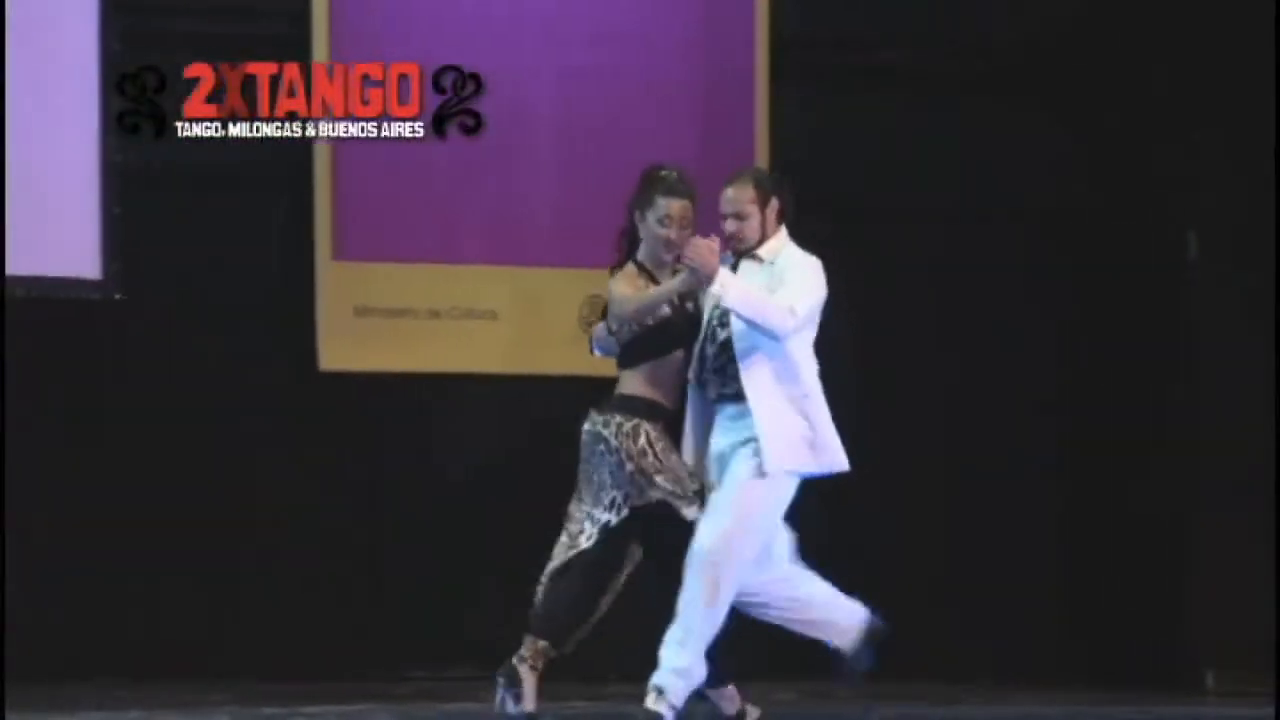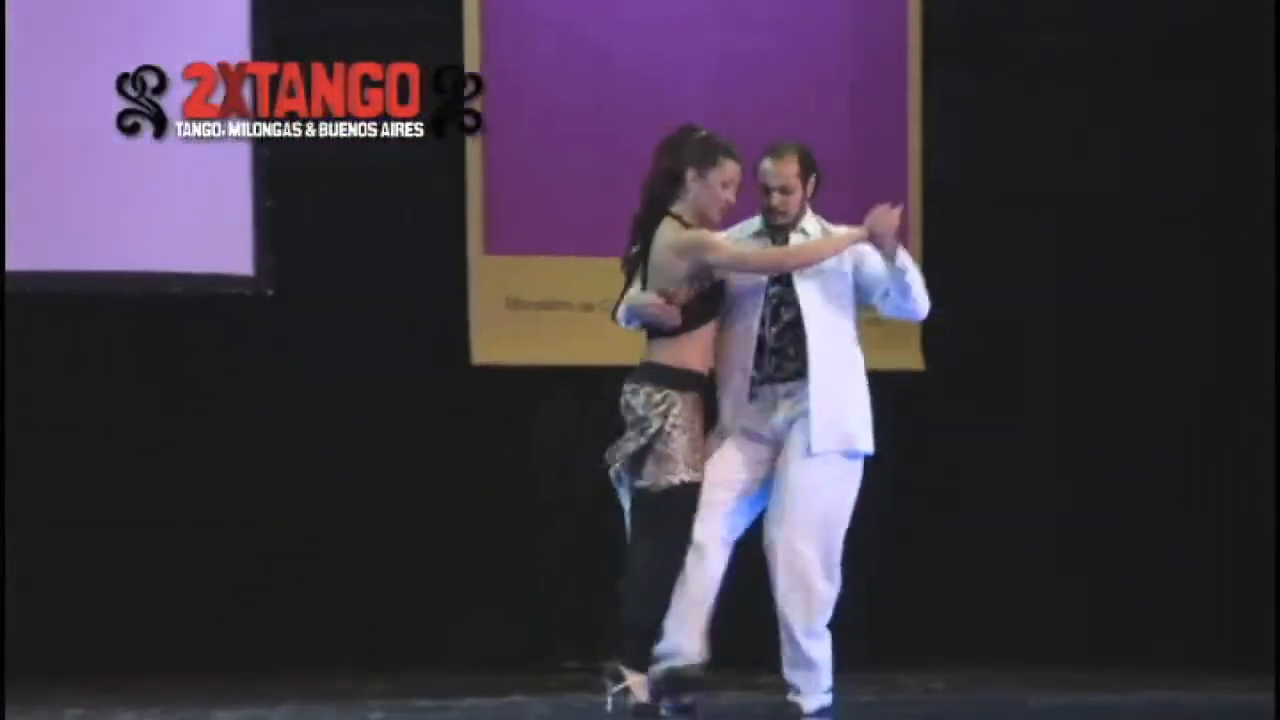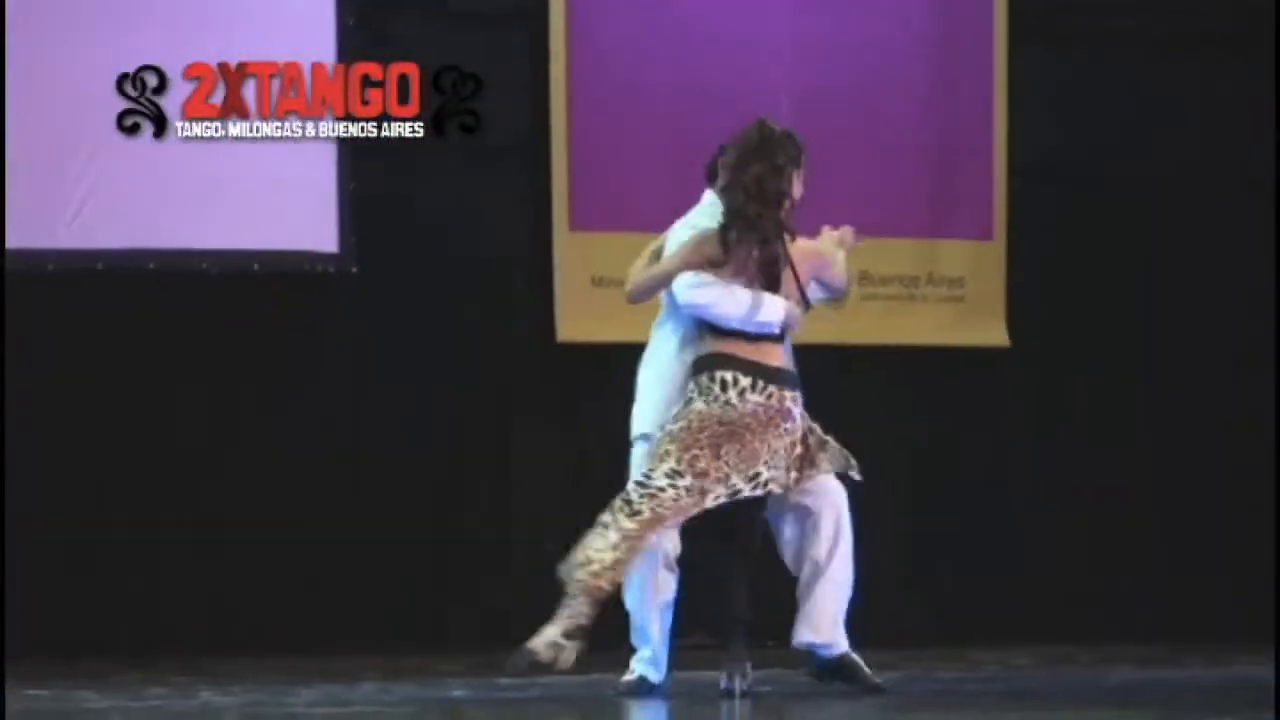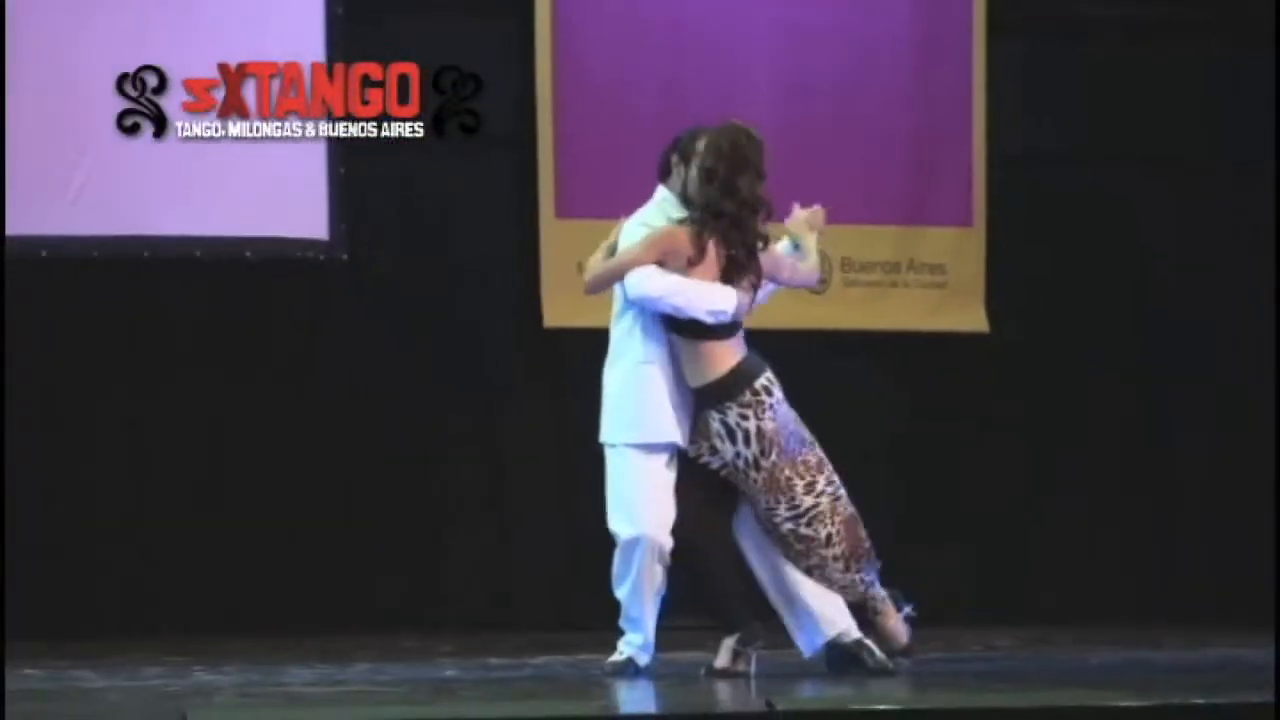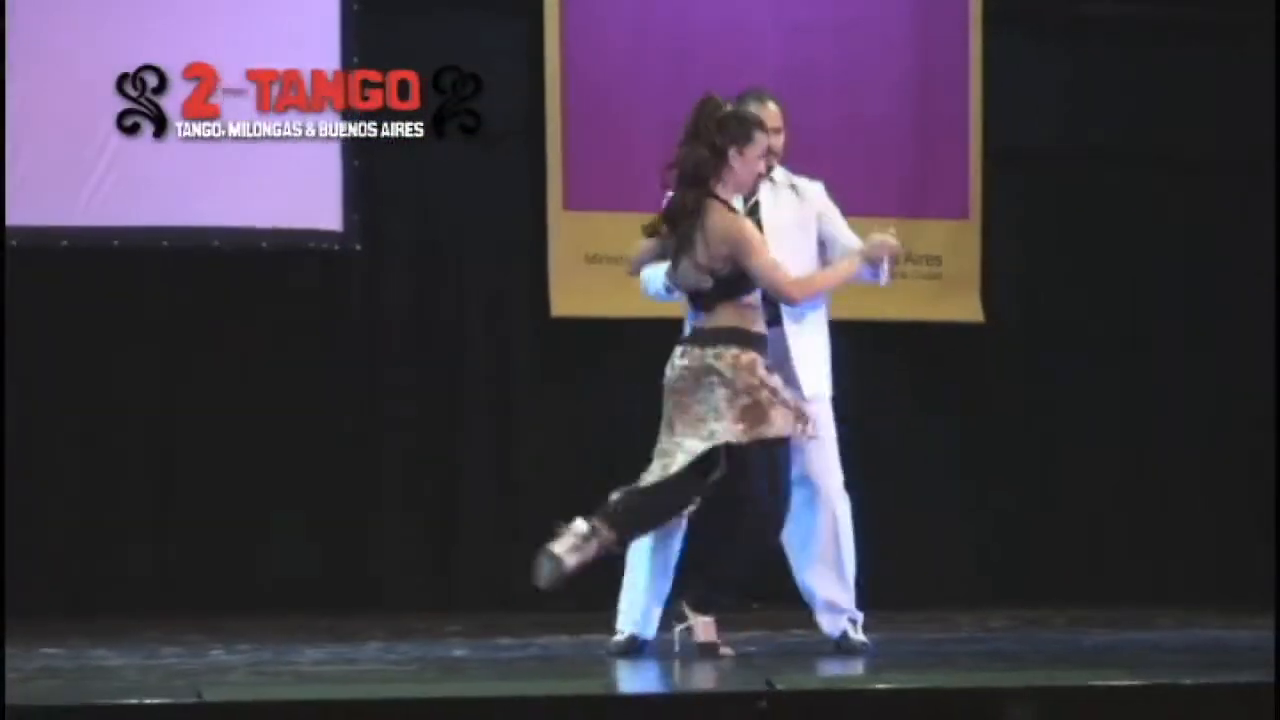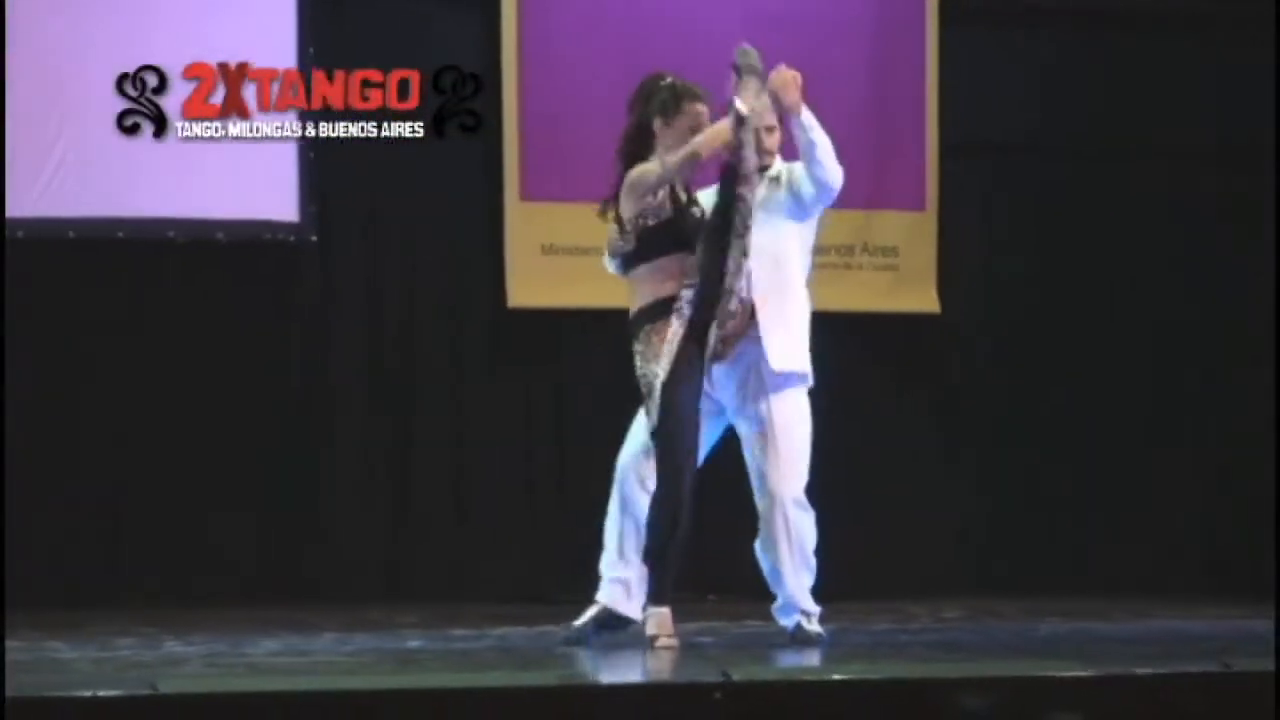
dt=0.5s
person 1, frame 1
left shoulder: (680, 277)
right shoulder: (625, 281)
right elbow: (630, 313)
right wrist: (684, 282)
left hip: (643, 428)
right hip: (630, 427)
left knee: (593, 558)
left ankle: (528, 666)
person 1, frame 2
left shoulder: (667, 237)
right shoulder: (689, 244)
right elbow: (783, 261)
right wrist: (864, 233)
left hip: (657, 393)
right hip: (668, 399)
left knee: (664, 536)
right knee: (665, 539)
person 1, frame 3
left shoulder: (714, 243)
right shoulder: (807, 254)
right elbow: (838, 277)
left wrist: (656, 253)
right wrist: (833, 246)
left hip: (719, 393)
right hip: (776, 404)
left knee: (639, 509)
left ankle: (567, 626)
person 1, frame 4
left shoulder: (670, 240)
right shoulder: (752, 248)
left elbow: (592, 282)
right elbow: (806, 275)
left wrist: (607, 245)
right wrist: (804, 234)
left hip: (730, 407)
right hip: (749, 389)
left knee: (808, 511)
left ankle: (878, 607)
person 1, frame 5
left shoulder: (681, 216)
right shoulder: (732, 227)
left elbow: (642, 262)
right elbow: (794, 292)
right wrist: (859, 259)
left hip: (693, 363)
right hip: (737, 367)
left knee: (675, 483)
person 1, frame 6
left shoulder: (678, 190)
right shoulder: (642, 179)
right elbow: (693, 152)
right wrist: (741, 122)
left hip: (695, 320)
right hip: (664, 332)
right knee: (675, 473)
right ankle: (658, 609)
person 2, frame 1
left shoulder: (800, 268)
right shoulder: (732, 272)
left elbow: (782, 321)
left wrist: (718, 276)
left hip: (769, 434)
right hip: (726, 431)
left knee: (715, 553)
right knee: (753, 577)
right ankle: (851, 625)
person 2, frame 2
left shoulder: (842, 248)
right shoulder: (727, 247)
left elbow: (912, 305)
right elbow: (656, 291)
left wrist: (890, 251)
right wrist: (637, 306)
left hip: (824, 413)
right hip: (753, 413)
left knee: (799, 549)
right knee: (704, 523)
right ankle: (679, 654)
person 2, frame 3
right shoulder: (696, 232)
left elbow: (793, 297)
right elbow: (691, 290)
right wrist: (775, 312)
right hip: (677, 405)
left knee: (822, 503)
right knee: (653, 535)
left ankle: (826, 646)
right ankle: (649, 662)
person 2, frame 4
right shoulder: (647, 227)
left elbow: (749, 287)
right elbow: (646, 286)
right wrist: (728, 300)
right hip: (649, 406)
left knee: (766, 518)
right knee: (645, 531)
left ankle: (835, 634)
right ankle: (636, 644)
person 2, frame 5
left shoulder: (806, 195)
left elbow: (845, 260)
right elbow: (655, 274)
left wrist: (872, 259)
right wrist: (673, 275)
left hip: (795, 367)
left knee: (822, 489)
left ankle: (840, 618)
right ankle: (636, 622)
person 2, frame 6
left shoulder: (793, 183)
right shoulder: (704, 202)
left elbow: (829, 180)
left wrist: (798, 110)
left hip: (768, 358)
left knee: (781, 491)
right knee: (639, 465)
left ankle: (798, 611)
right ankle: (618, 597)
